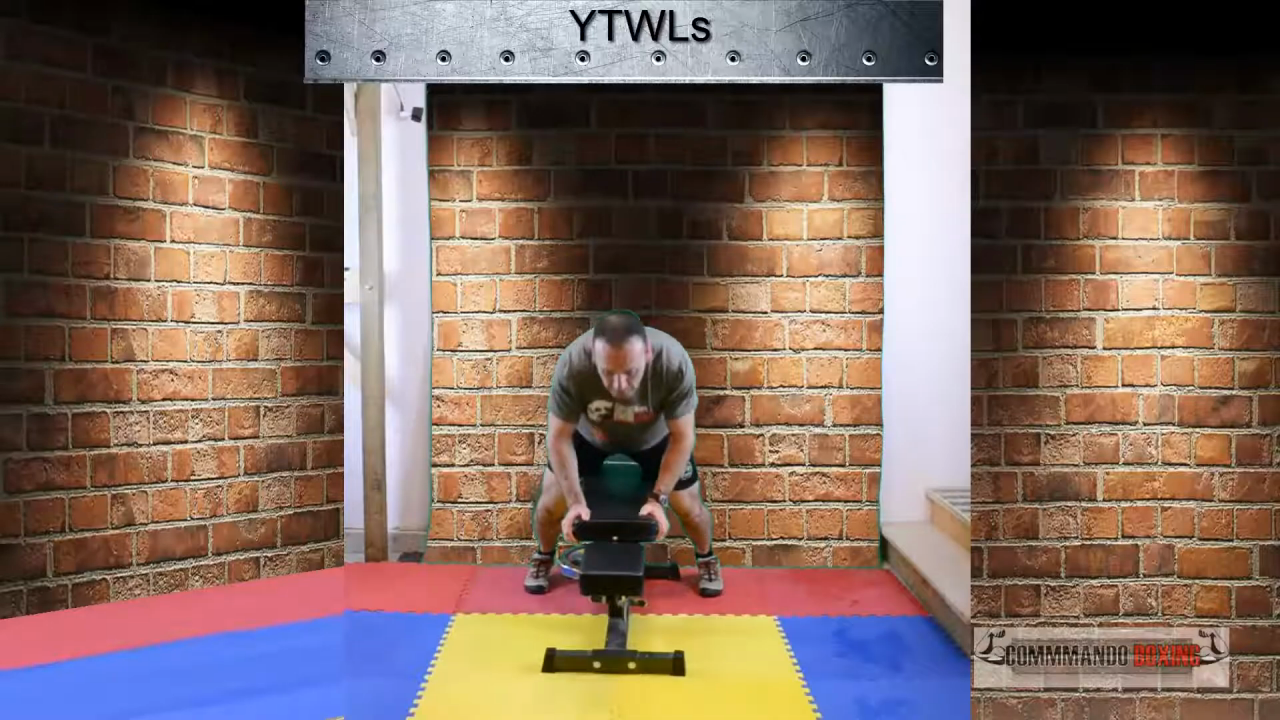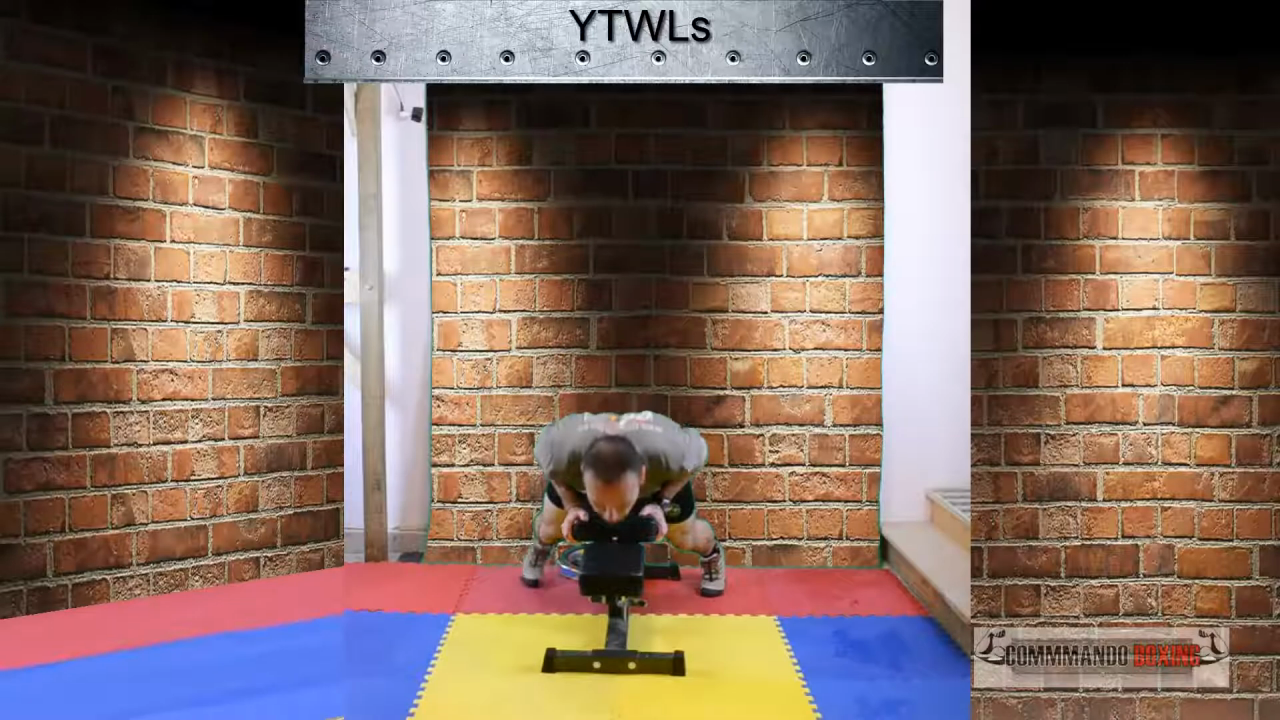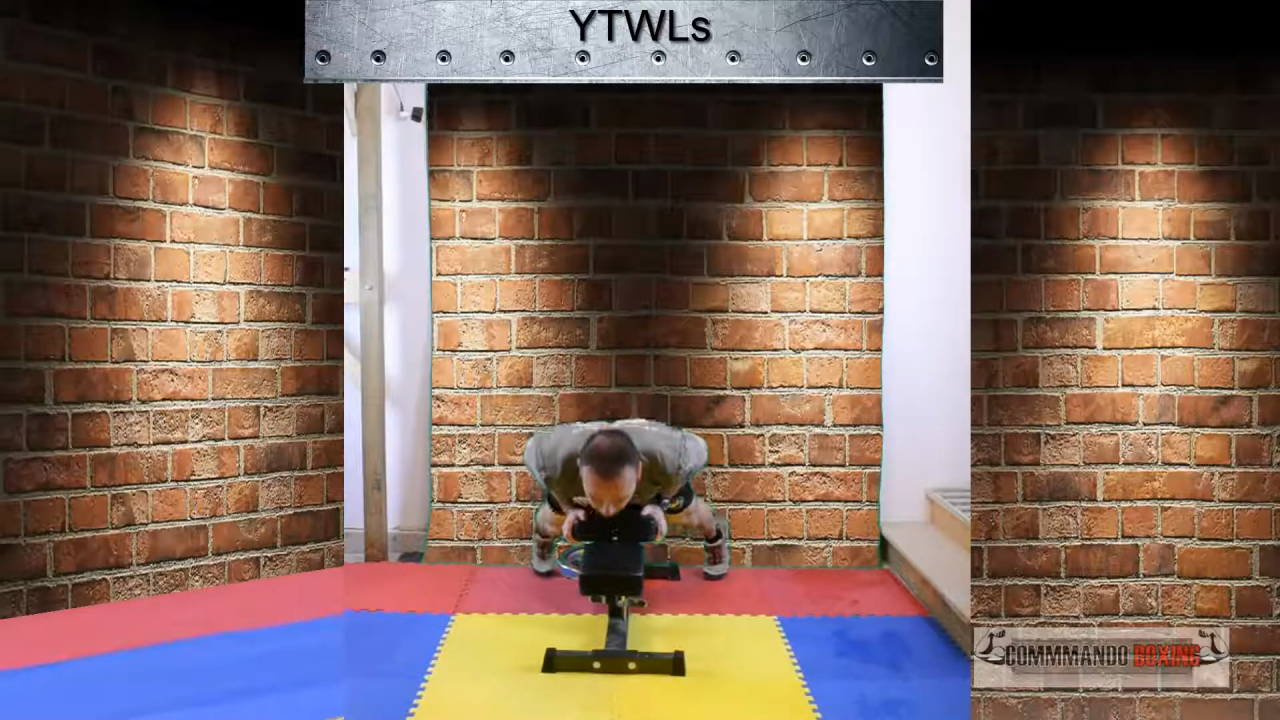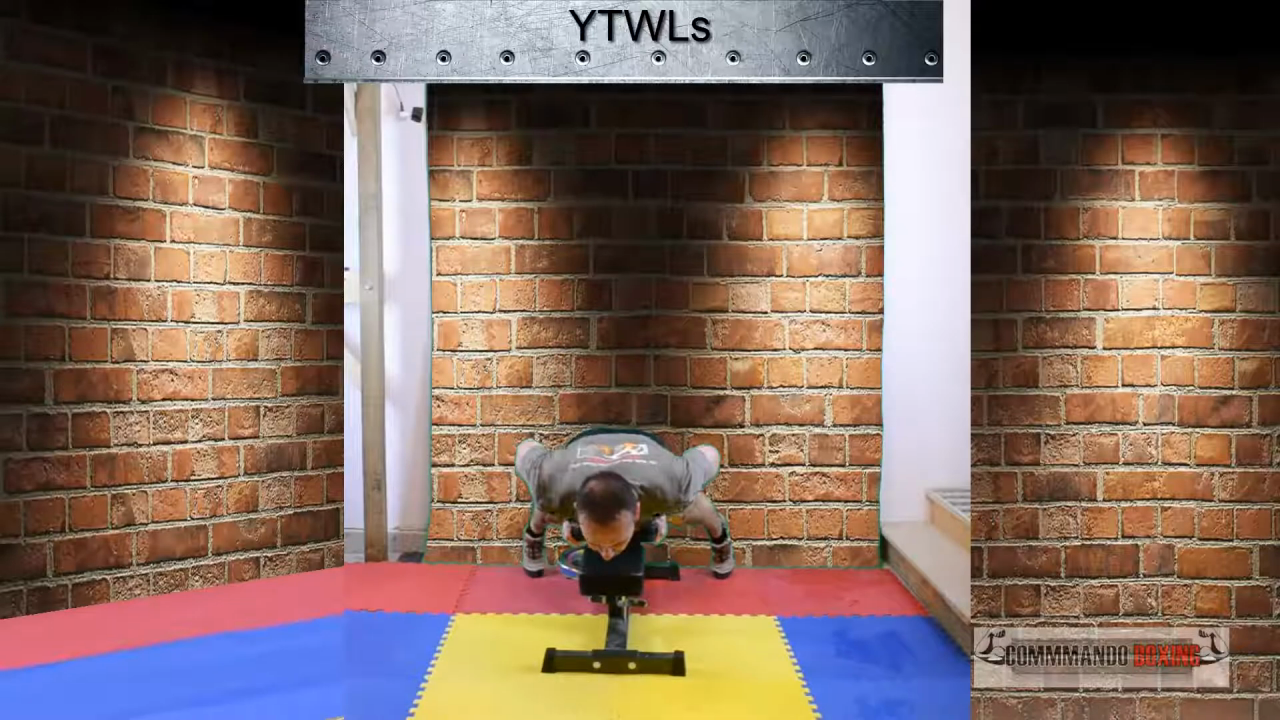
dt=0.7s
person 1, frame 1
left shoulder: (674, 362)
right shoulder: (572, 364)
left elbow: (682, 436)
right elbow: (560, 436)
left wrist: (659, 498)
right wrist: (574, 502)
left hip: (654, 436)
right hip: (589, 435)
left knee: (689, 505)
right knee: (551, 504)
left ankle: (706, 558)
right ankle: (543, 556)
person 1, frame 2
left shoulder: (671, 454)
right shoulder: (561, 453)
left elbow: (700, 452)
left wrist: (661, 503)
right wrist: (572, 505)
left knee: (685, 537)
right knee: (551, 530)
left ankle: (711, 554)
right ankle: (541, 547)
person 1, frame 3
left shoulder: (668, 456)
right shoulder: (555, 460)
left elbow: (698, 447)
right elbow: (532, 447)
left wrist: (661, 503)
right wrist: (568, 507)
left knee: (688, 515)
right knee: (554, 524)
left ankle: (714, 535)
right ankle: (544, 536)
person 1, frame 4
left shoulder: (669, 486)
right shoulder: (555, 490)
left elbow: (710, 455)
right elbow: (526, 448)
left ankle: (719, 534)
right ankle: (534, 533)
